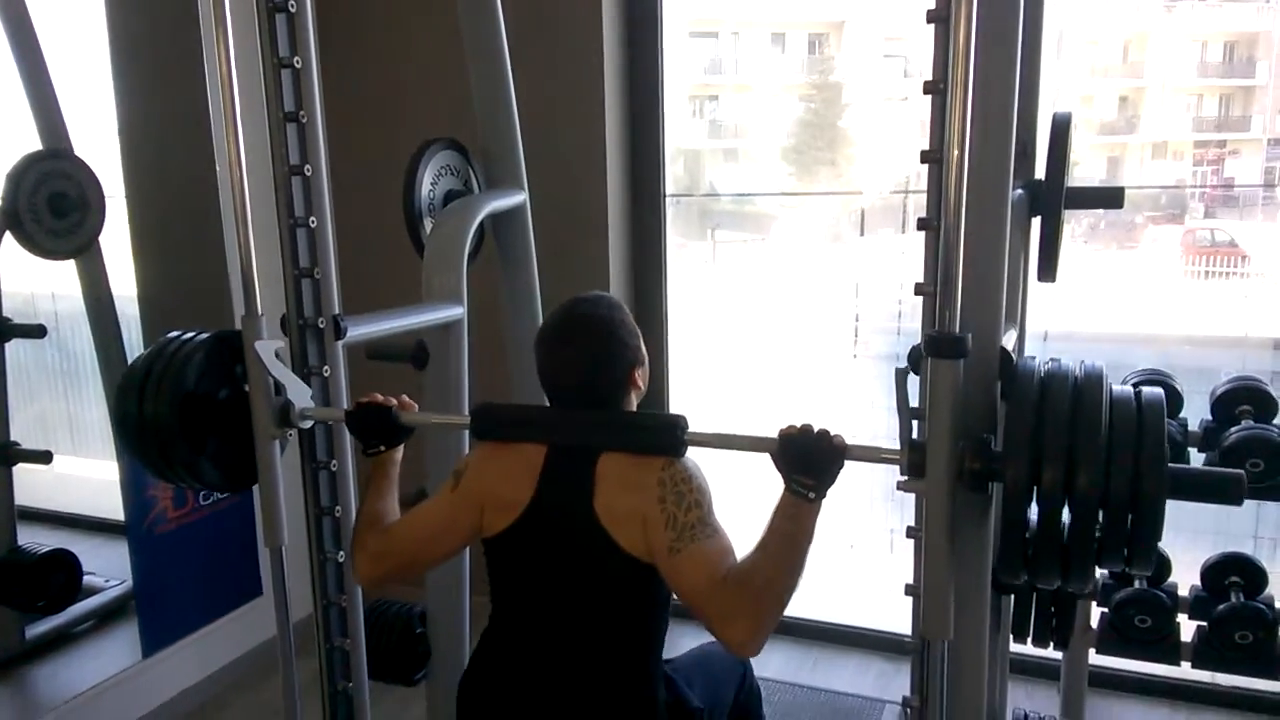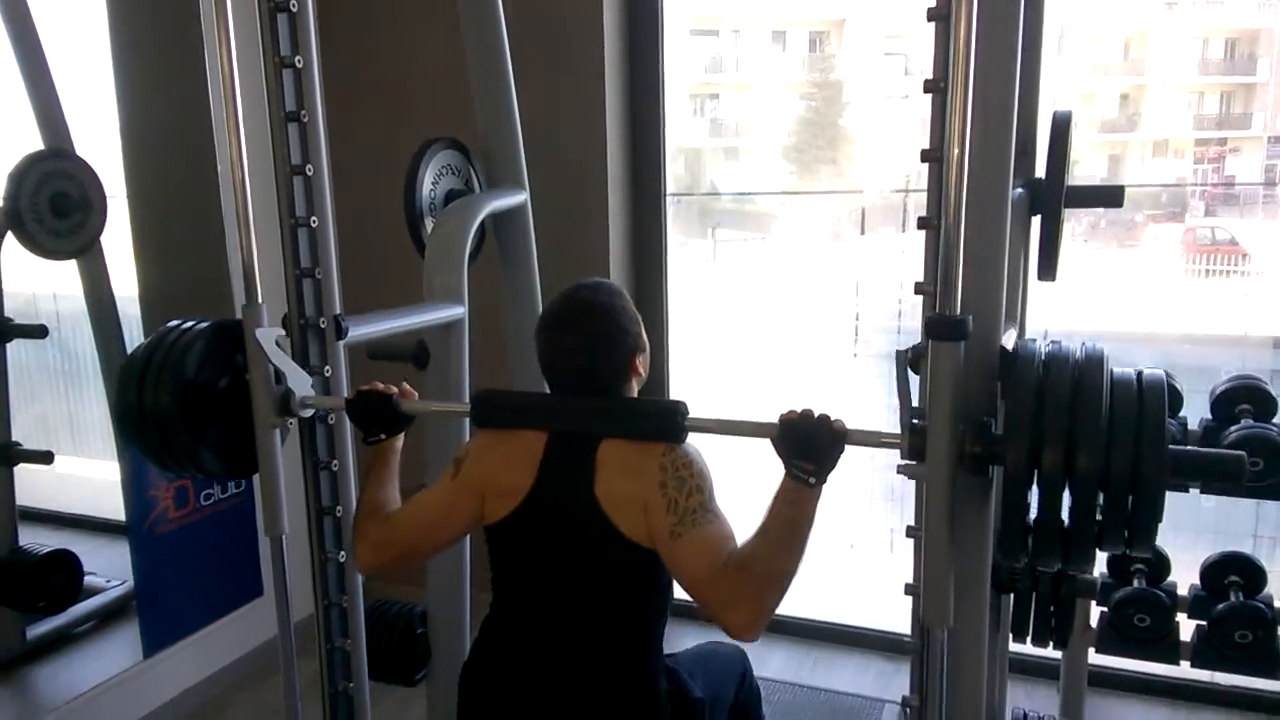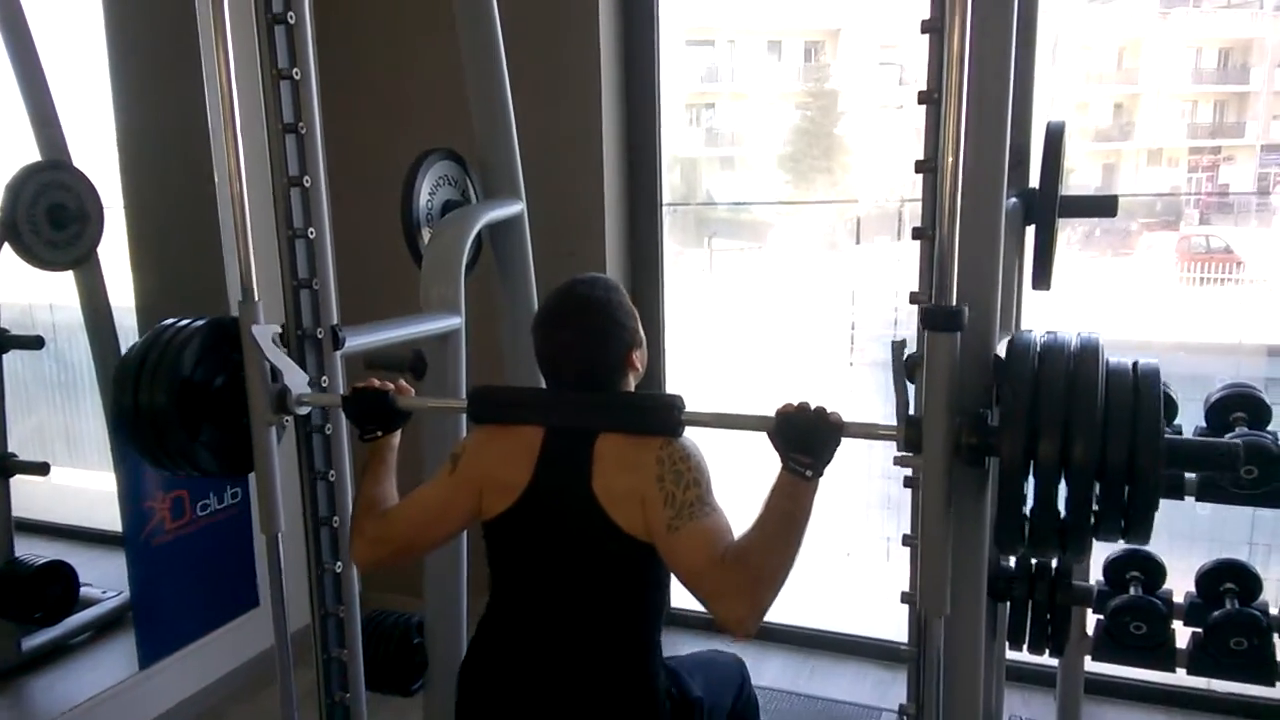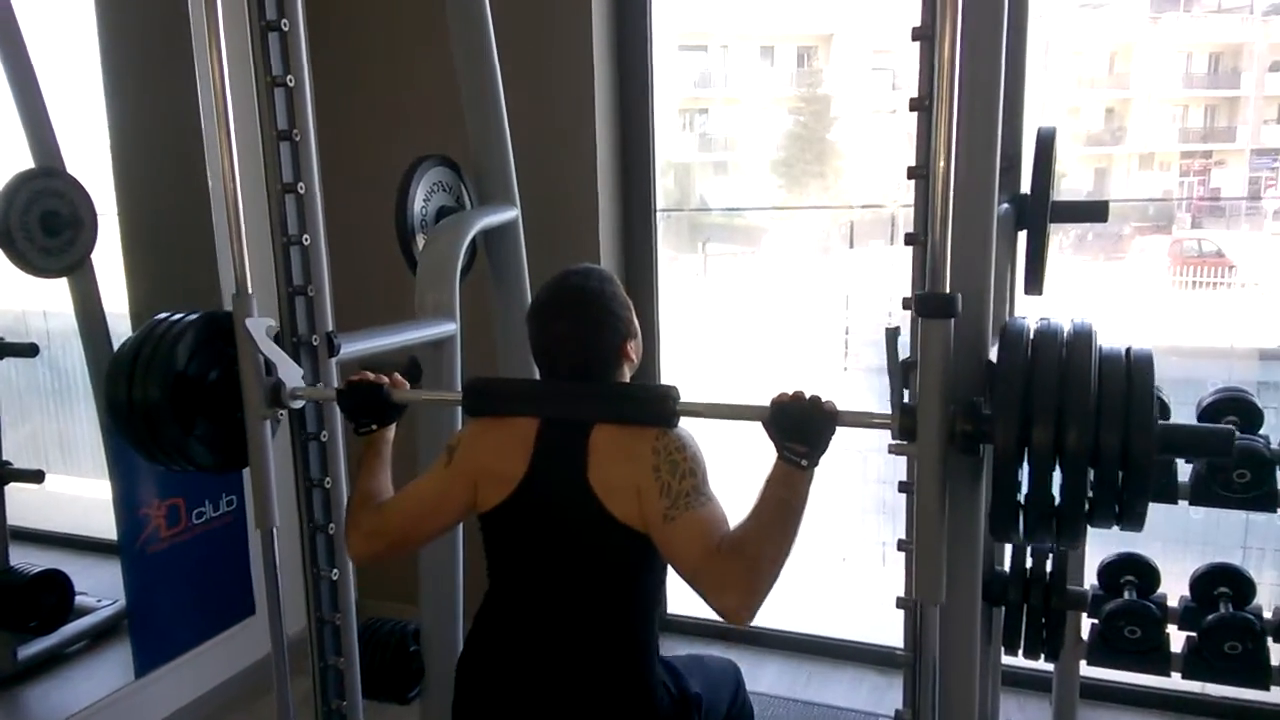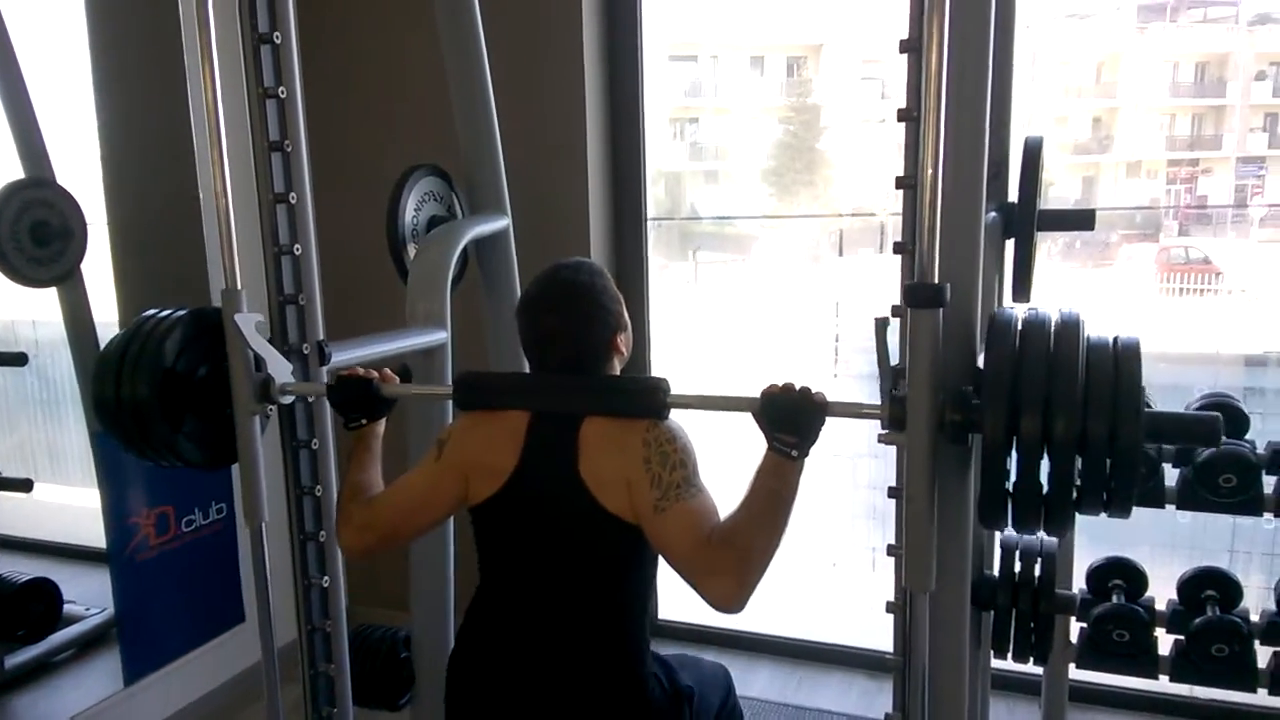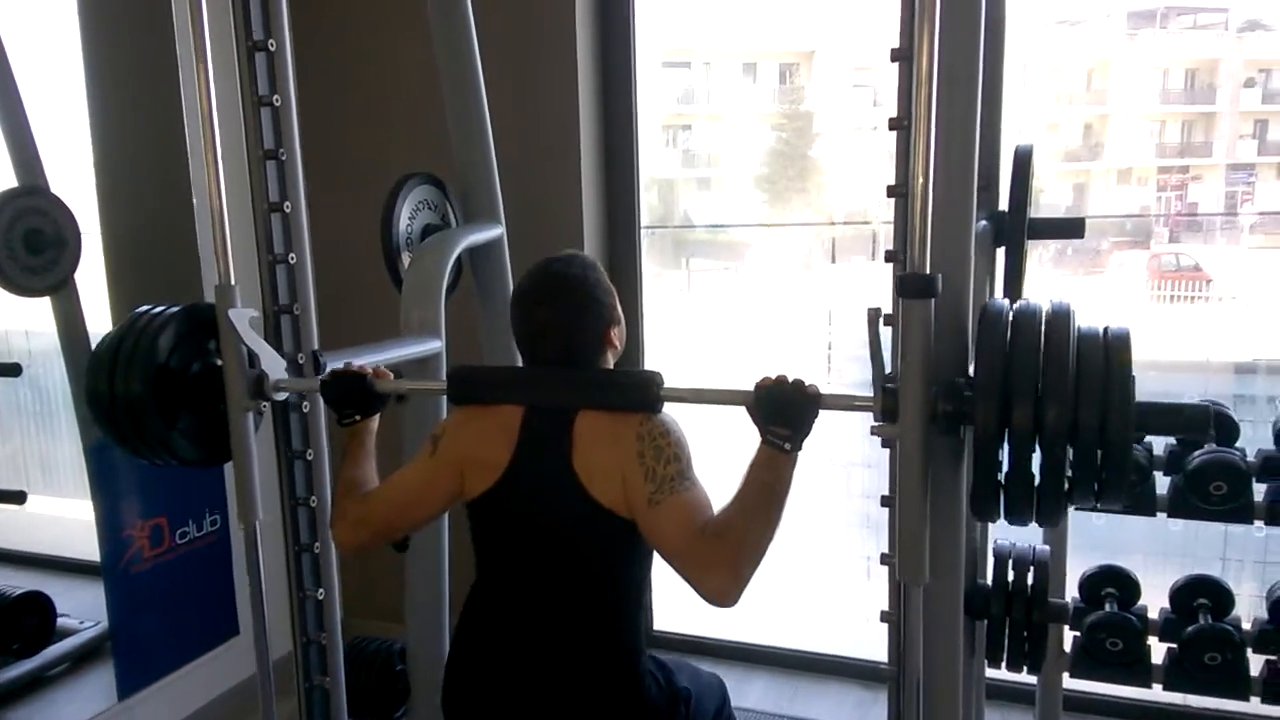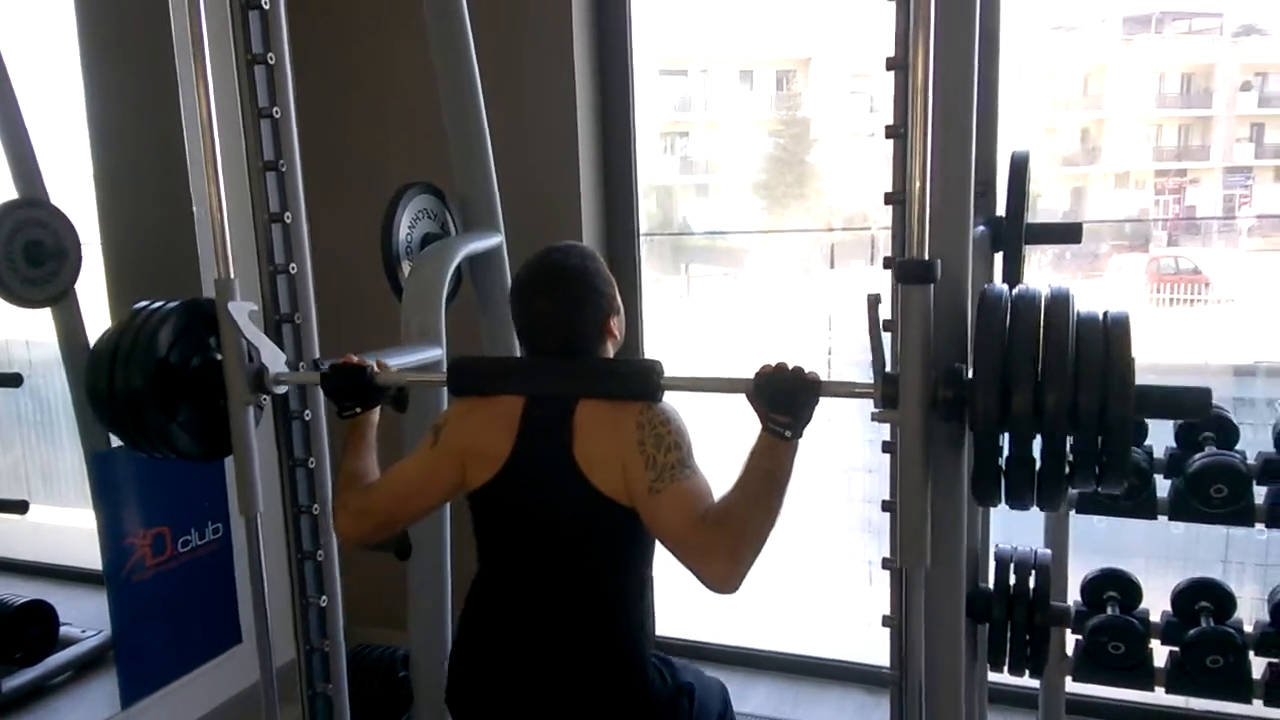
dt=0.1s
person 1, frame 1
left shoulder: (496, 463)
right shoulder: (657, 477)
left elbow: (373, 561)
right elbow: (740, 627)
left wrist: (385, 452)
right wrist: (802, 493)
right knee: (727, 670)
person 1, frame 2
left shoulder: (496, 450)
right shoulder: (659, 462)
left elbow: (374, 549)
right elbow: (741, 610)
left wrist: (385, 440)
right wrist: (802, 478)
right knee: (727, 669)
person 1, frame 3
left shoulder: (493, 446)
right shoulder: (655, 457)
left elbow: (371, 545)
right elbow: (738, 603)
left wrist: (383, 436)
right wrist: (800, 471)
right knee: (725, 680)
person 1, frame 4
left shoulder: (488, 439)
right shoulder: (651, 448)
left elbow: (366, 538)
right elbow: (735, 592)
left wrist: (378, 430)
right wrist: (795, 460)
person 1, frame 5
left shoulder: (479, 432)
right shoulder: (642, 440)
left elbow: (359, 531)
right elbow: (725, 582)
left wrist: (367, 424)
right wrist: (785, 452)
person 1, frame 6
left shoulder: (474, 428)
right shoulder: (637, 434)
left elbow: (354, 527)
right elbow: (718, 575)
left wrist: (361, 420)
right wrist: (779, 445)
person 1, frame 7
left shoulder: (475, 418)
right shoulder: (635, 422)
left elbow: (357, 517)
right elbow: (721, 563)
left wrist: (362, 412)
right wrist: (780, 431)
